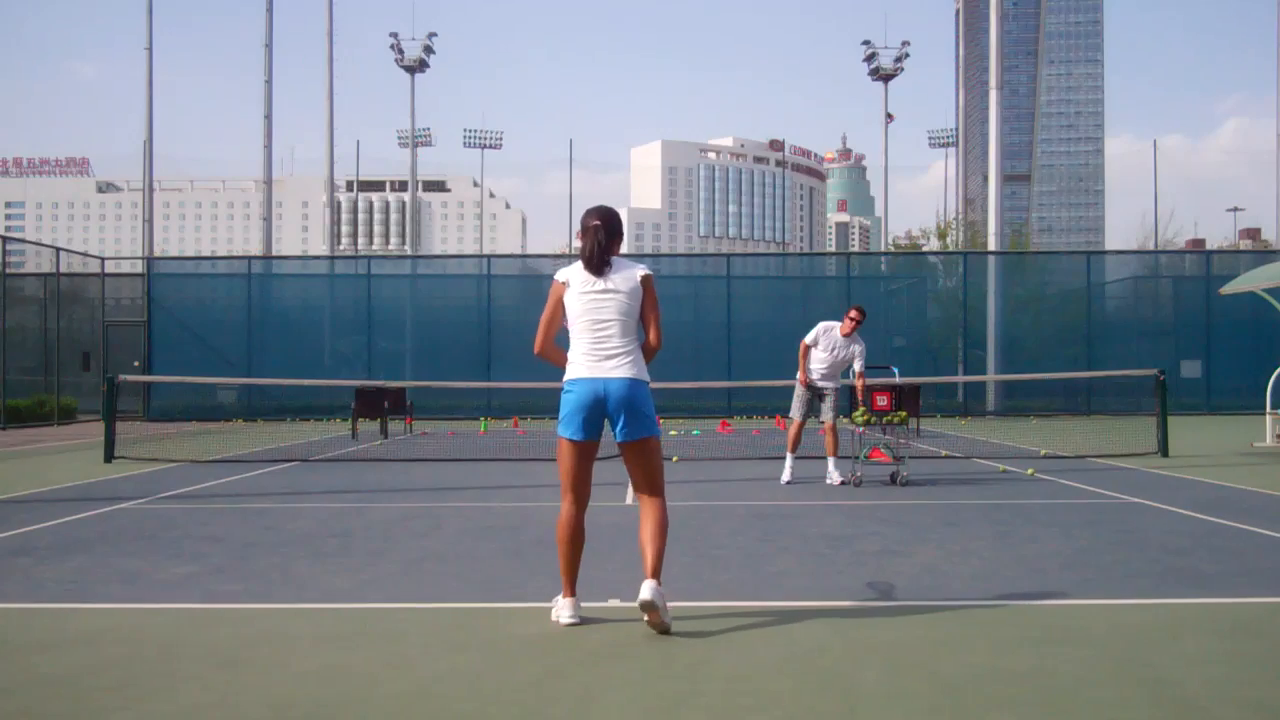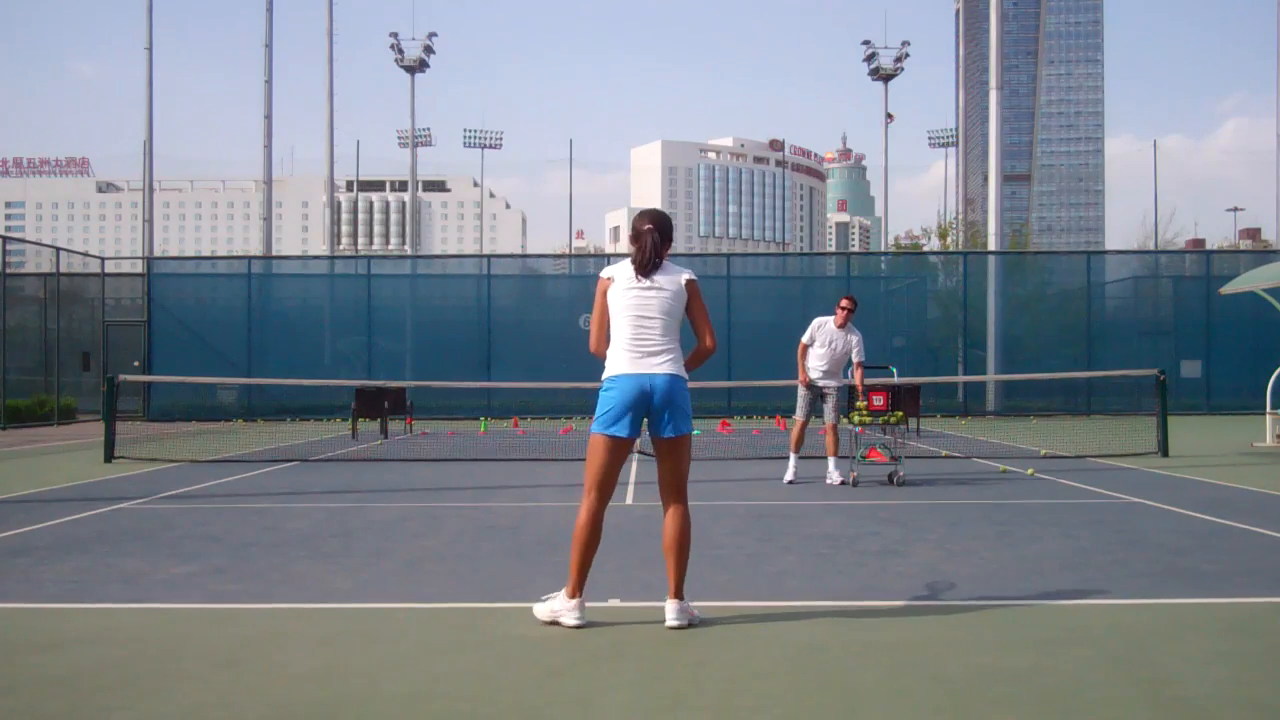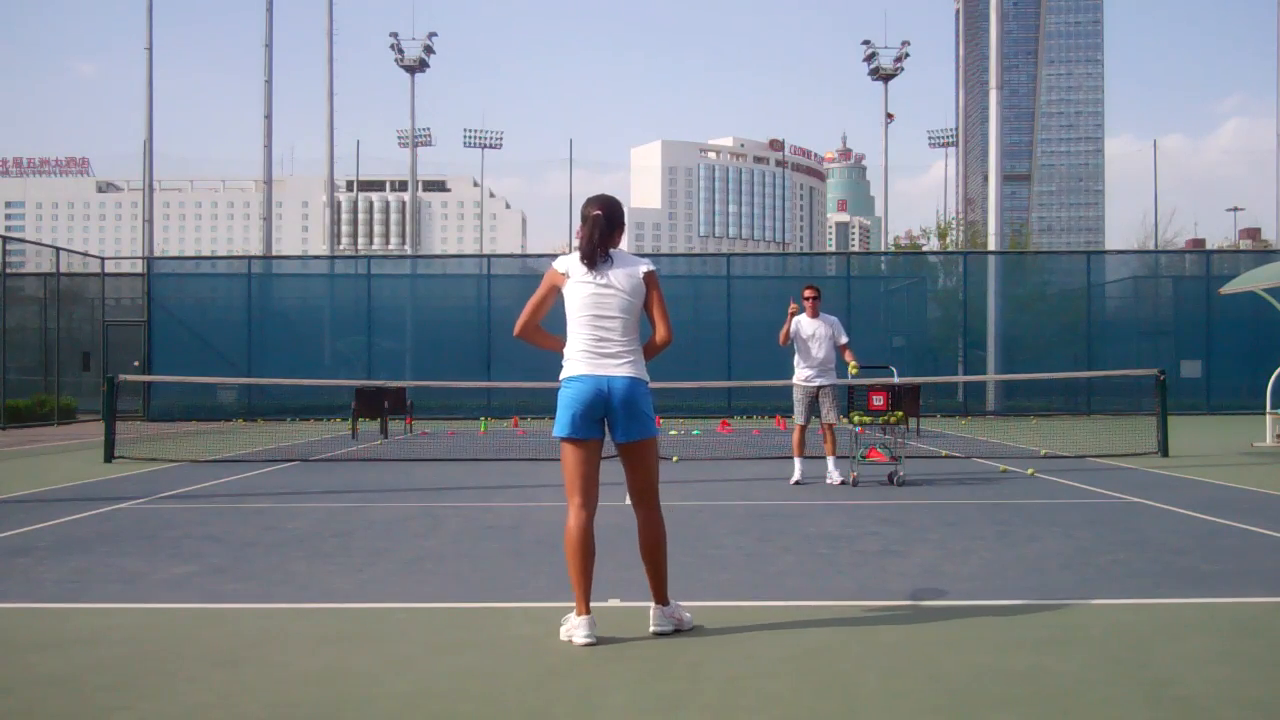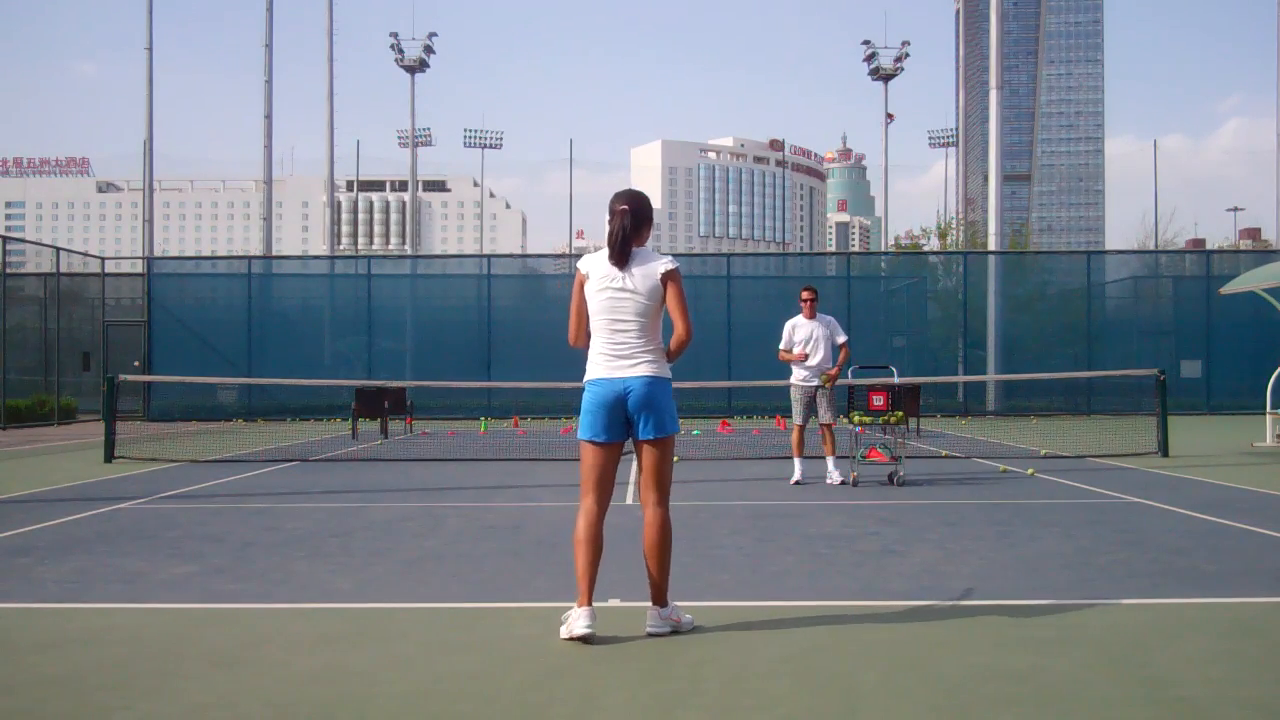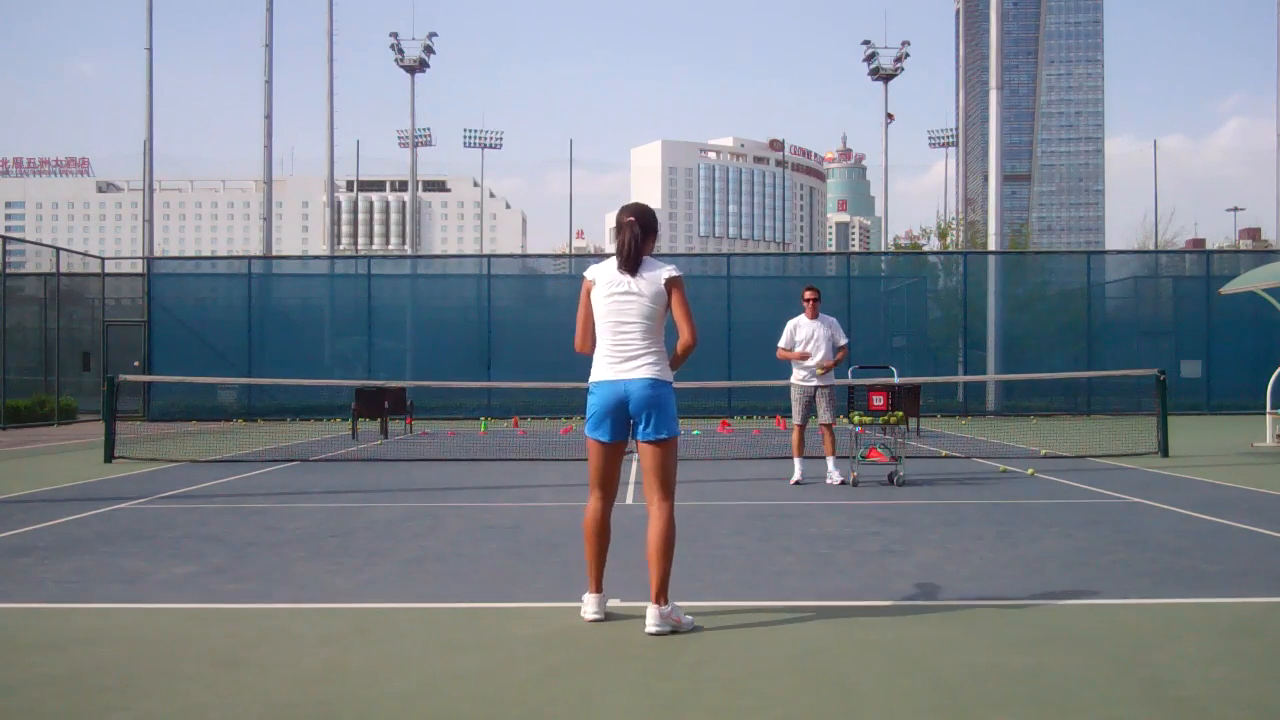
dt=0.7s
person 1, frame 1
left shoulder: (565, 278)
right shoulder: (639, 274)
left elbow: (542, 346)
right elbow: (654, 340)
left hip: (579, 388)
right hip: (629, 387)
left knee: (573, 501)
right knee: (651, 496)
left ankle: (567, 600)
right ankle: (652, 583)
person 1, frame 2
left shoulder: (611, 275)
right shoulder: (684, 278)
left elbow: (597, 344)
right elbow: (708, 343)
left hip: (621, 385)
right hip: (670, 386)
left knee: (595, 497)
right knee: (675, 500)
left ankle: (572, 599)
right ankle: (676, 603)
person 1, frame 3
left shoulder: (564, 267)
right shoulder: (641, 269)
left elbow: (522, 329)
right elbow: (663, 335)
left hip: (579, 385)
right hip: (630, 386)
left knee: (580, 506)
right knee: (647, 505)
left ankle: (582, 616)
right ankle: (662, 608)
person 1, frame 4
left shoulder: (588, 267)
right shoulder: (663, 267)
left elbow: (577, 338)
right elbow: (684, 332)
right wrist: (661, 358)
left hip: (601, 385)
right hip: (650, 385)
left knee: (592, 503)
right knee: (654, 502)
left ankle: (583, 609)
right ankle: (658, 609)
person 1, frame 5
left shoulder: (594, 274)
right shoulder: (667, 275)
left elbow: (582, 344)
right elbow: (688, 338)
left hip: (604, 386)
right hip: (652, 387)
left knee: (600, 498)
right knee: (660, 502)
left ankle: (594, 596)
right ankle: (659, 606)
person 2, frame 1
left shoulder: (858, 346)
right shoulder: (824, 328)
left elbow: (859, 376)
right elbow: (804, 345)
left wrist: (861, 403)
right wrist: (802, 372)
left hip: (830, 385)
right hip: (807, 380)
left knee: (830, 426)
right knee: (798, 422)
left ankle: (832, 471)
right ankle: (788, 467)
person 2, frame 2
left shoulder: (855, 337)
right shoulder: (818, 324)
left elbow: (858, 366)
right elbow: (802, 347)
left wrist: (860, 391)
right wrist: (801, 372)
left hip: (832, 383)
right hip: (809, 380)
left knee: (831, 426)
right knee: (800, 422)
left ankle: (832, 471)
right ankle: (792, 467)
person 2, frame 3
left shoulder: (832, 322)
right shoulder: (796, 322)
left elbow: (844, 348)
right elbow: (782, 342)
left wrist: (853, 362)
right wrist: (789, 319)
left hip: (827, 381)
right hip: (802, 381)
left knee: (828, 426)
right knee: (800, 425)
left ankle: (832, 470)
right ankle: (798, 470)
person 2, frame 4
left shoulder: (829, 322)
right shoulder: (792, 324)
left elbow: (844, 348)
right elbow: (781, 355)
left wrist: (837, 368)
right wrist: (795, 357)
left hip: (824, 382)
right hip: (800, 382)
left knee: (826, 425)
right knee: (798, 426)
left ankle: (832, 470)
right ankle: (798, 471)
person 2, frame 5
left shoulder: (831, 323)
right shoulder: (793, 324)
left elbow: (843, 349)
right elbow: (780, 352)
left wrist: (833, 363)
right wrist: (794, 355)
left hip: (825, 381)
right hip: (800, 382)
left knee: (827, 425)
right knee: (798, 425)
left ankle: (832, 470)
right ankle: (798, 471)
